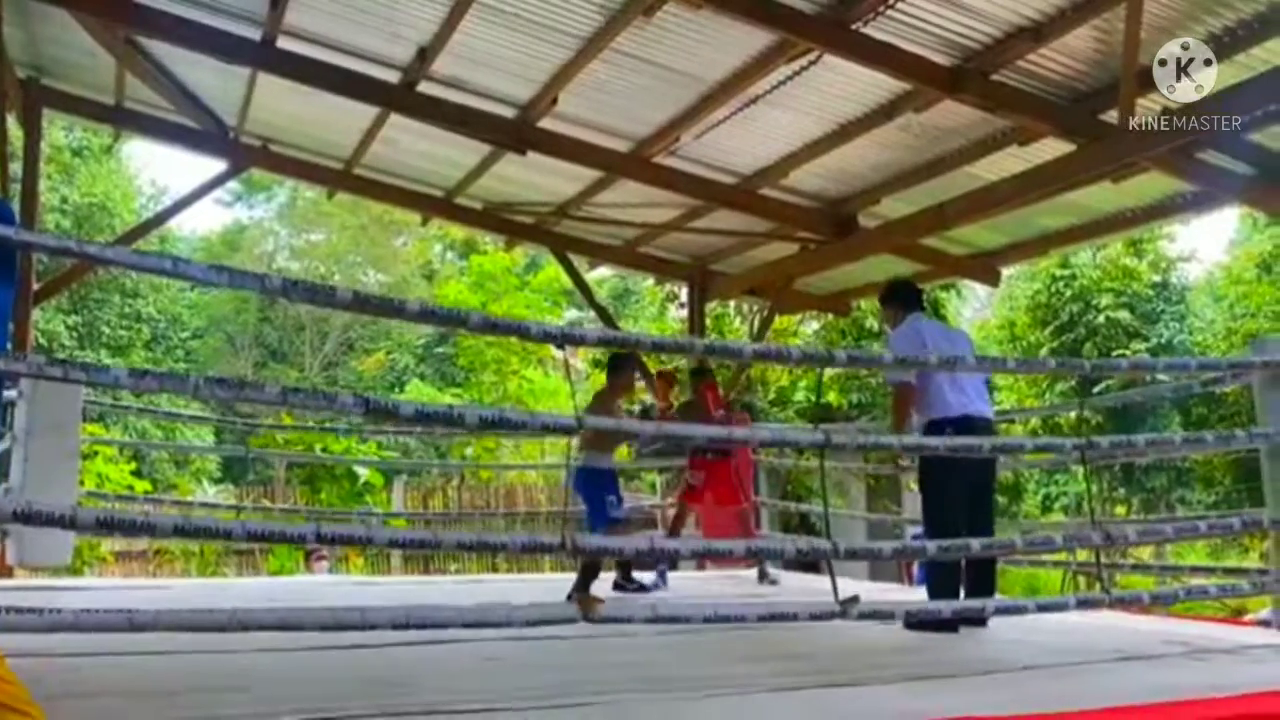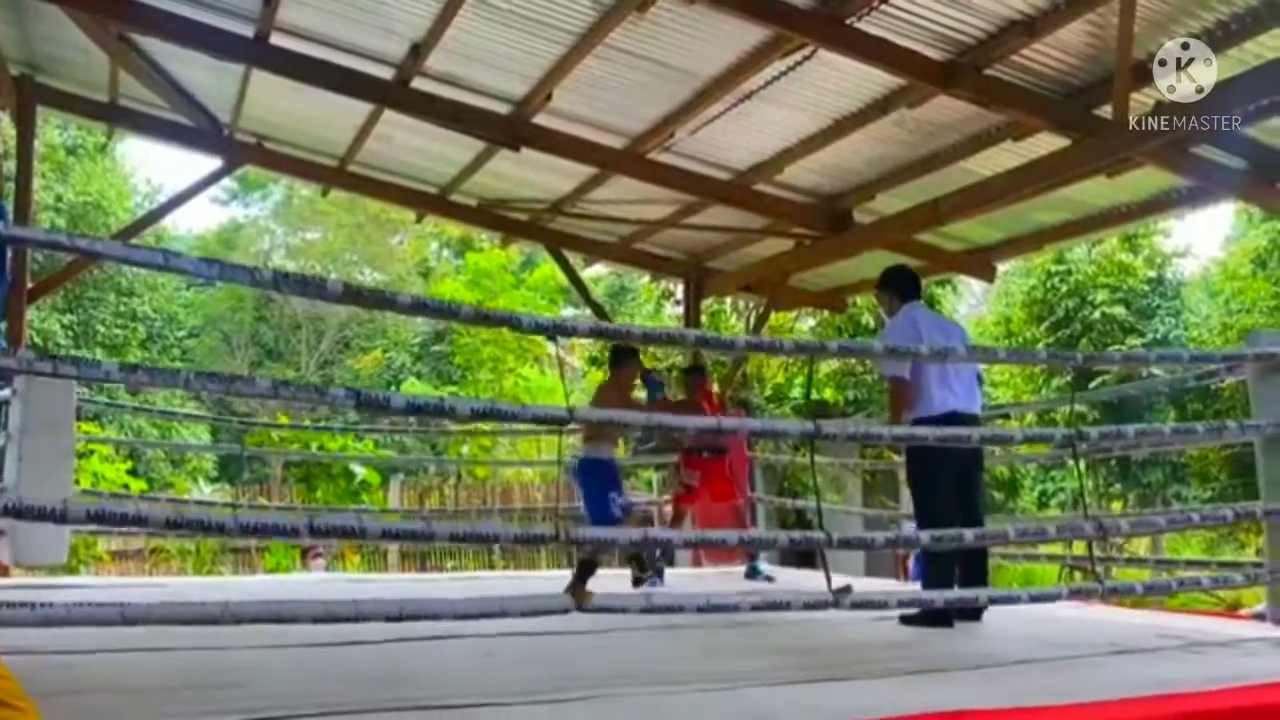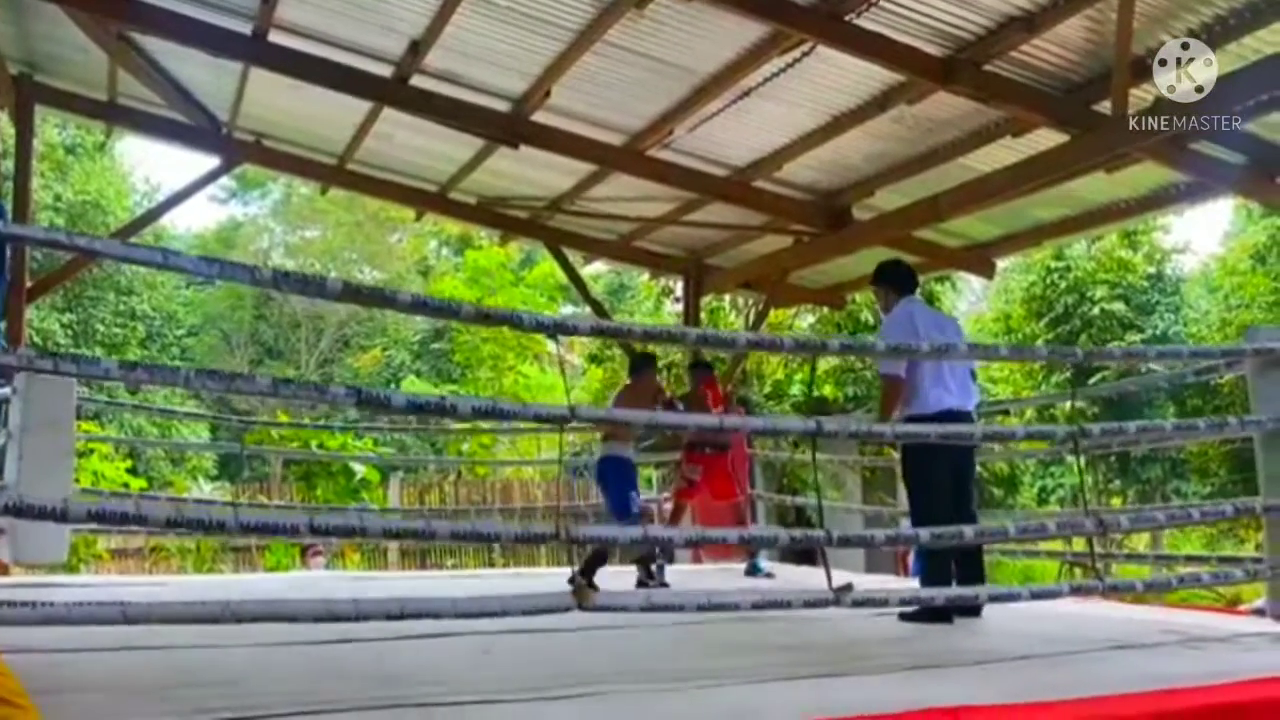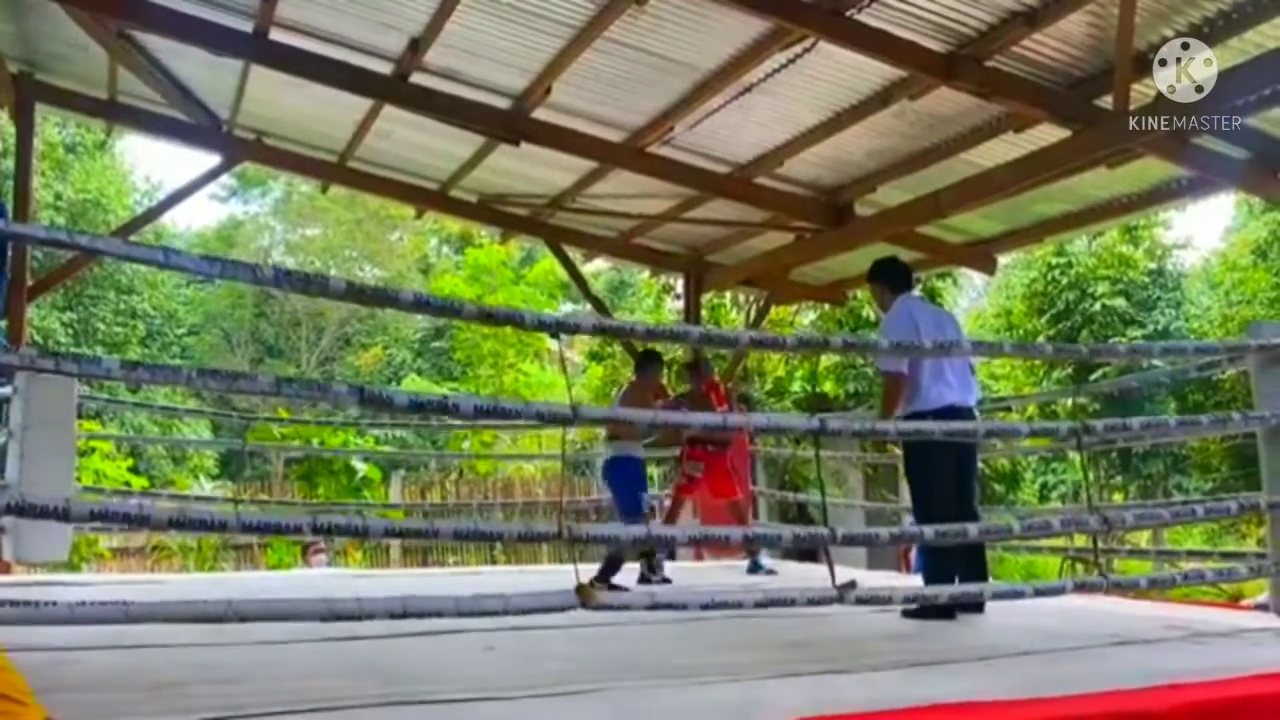
dt=0.3s
person 1, frame 1
left shoulder: (905, 335)
right shoulder: (956, 334)
left elbow: (905, 390)
right elbow: (985, 383)
left wrist: (898, 440)
left hip: (947, 431)
right hip: (982, 428)
left knee: (943, 527)
right knee: (979, 523)
person 1, frame 2
left shoulder: (900, 326)
right shoulder: (952, 327)
left elbow: (901, 383)
right elbow: (976, 377)
left wrist: (893, 427)
left hip: (932, 428)
right hip: (968, 425)
left knee: (934, 521)
right knee: (969, 517)
left ankle: (939, 607)
person 1, frame 3
left shoulder: (897, 321)
right shoulder: (947, 321)
left elbow: (894, 381)
right elbow: (970, 373)
left wrist: (882, 423)
left hip: (927, 424)
right hip: (962, 421)
left knee: (930, 516)
right knee: (962, 511)
left ankle: (937, 604)
person 1, frame 4
left shoulder: (897, 318)
right shoulder: (944, 316)
left elbow: (897, 378)
right elbow: (968, 368)
left wrist: (883, 422)
left hip: (929, 420)
right hip: (964, 417)
left knee: (934, 513)
right knee: (964, 507)
left ankle: (940, 600)
person 2, frame 1
left shoulder: (611, 402)
right shoulder: (605, 400)
right elbow: (615, 436)
left hip: (603, 472)
right hip: (593, 472)
left knee: (619, 525)
right knee: (610, 530)
left ankle: (623, 577)
right ankle: (580, 590)
person 2, frame 2
left shoulder: (609, 390)
right shoulder: (613, 389)
right elbow: (644, 414)
right wrist: (657, 396)
left hip: (601, 463)
right hip: (597, 464)
left knee: (624, 519)
right knee: (607, 529)
left ankle: (640, 570)
right ankle: (577, 586)
person 2, frame 3
left shoulder: (628, 394)
right shoulder: (635, 393)
right wrist: (664, 405)
left hip: (615, 462)
right hip: (617, 462)
left knee: (635, 521)
right knee: (628, 524)
left ankle: (646, 574)
right ankle: (584, 575)
person 2, frame 4
left shoulder: (627, 391)
right shoulder: (641, 390)
left hip: (614, 462)
right hip: (626, 462)
left knee: (638, 521)
right knee: (635, 525)
left ankle: (650, 571)
right ankle: (601, 579)
person 3, frame 1
left shoulder: (724, 407)
right shoulder: (687, 408)
left hip: (723, 462)
right hip: (699, 462)
left knee: (745, 515)
right knee: (681, 513)
left ankle: (762, 567)
right ankle: (662, 569)
person 3, frame 2
left shoulder: (716, 405)
right shoulder: (680, 407)
left hip: (717, 460)
right hip: (692, 461)
left knee: (741, 511)
right knee: (679, 514)
left ankle: (753, 564)
right ankle: (660, 567)
person 3, frame 3
left shoulder: (722, 401)
right shoulder: (685, 401)
left elbow: (733, 434)
left hip: (720, 458)
right hip: (695, 457)
left knee: (740, 508)
right knee: (679, 509)
left ankle: (753, 562)
person 3, frame 4
left shoulder: (718, 395)
right shoulder: (685, 399)
left elbow: (735, 434)
left hip: (719, 455)
right hip: (694, 453)
left knee: (739, 508)
right knee: (677, 504)
left ankle: (754, 559)
